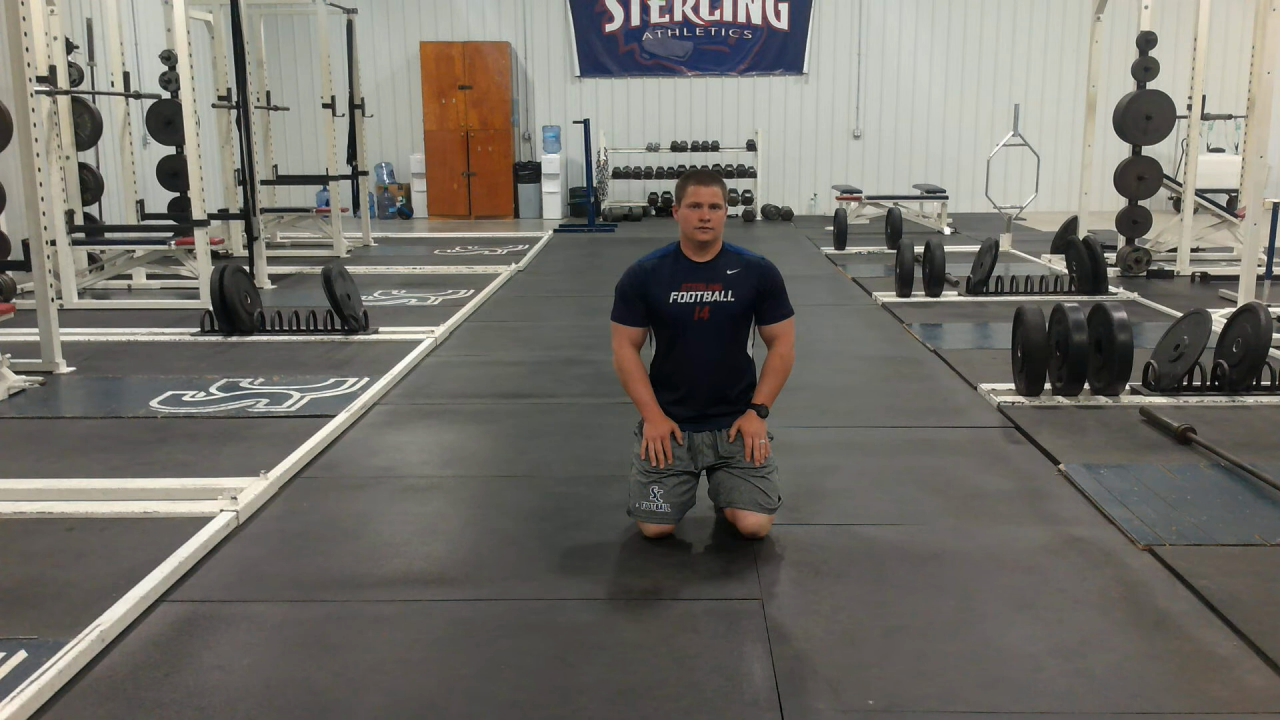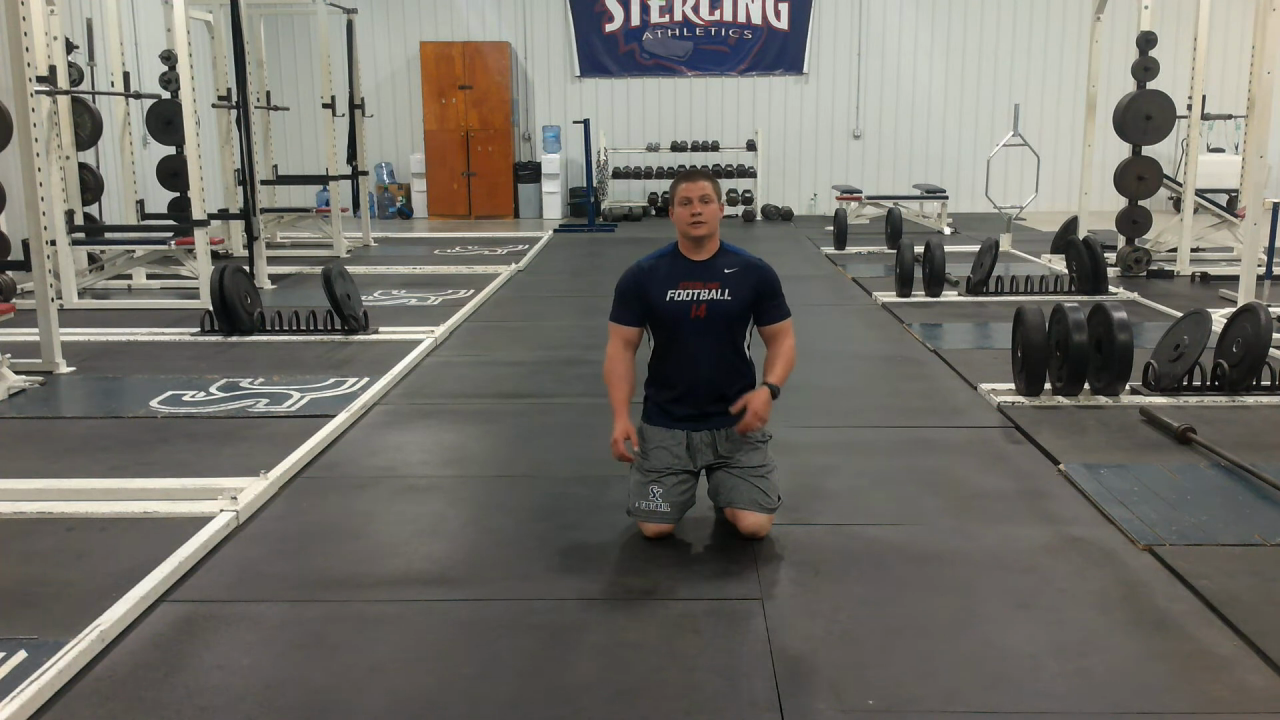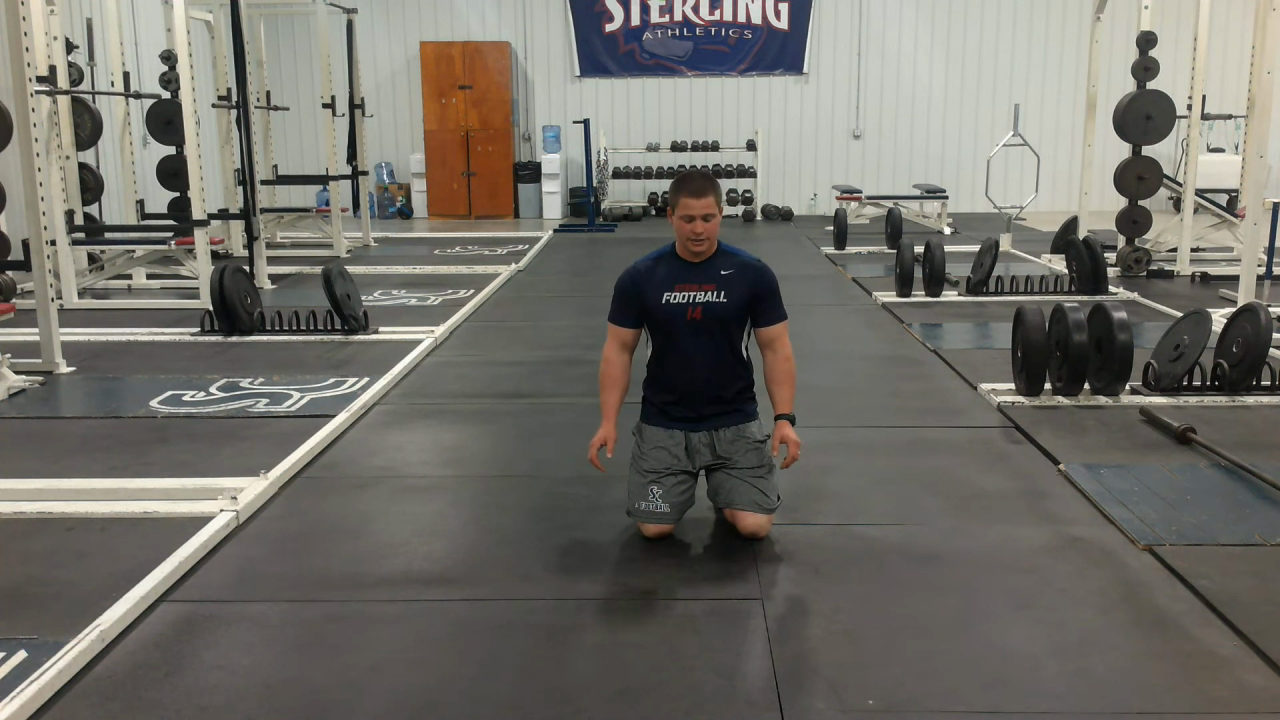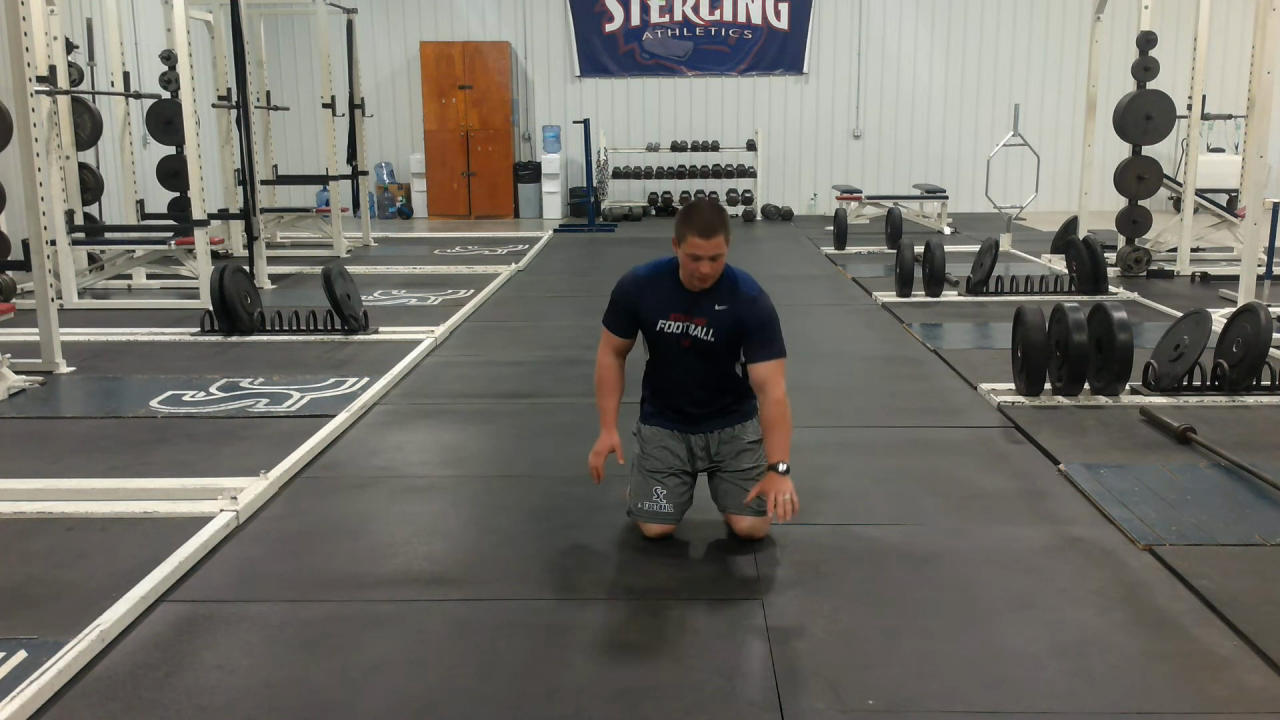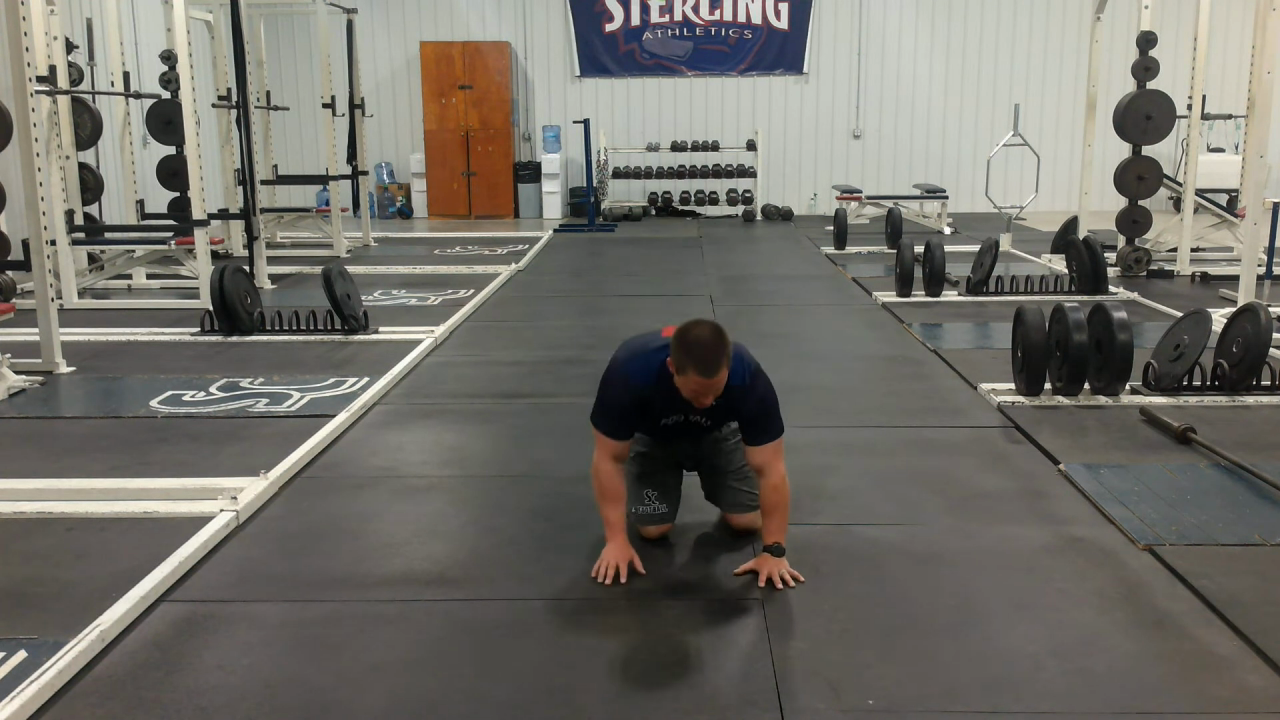
dt=1s
person 1, frame 1
left shoulder: (758, 272)
right shoulder: (643, 275)
left elbow: (781, 346)
right elbow: (625, 348)
left wrist: (757, 411)
right wrist: (652, 415)
left hip: (736, 420)
right hip: (668, 420)
left knee: (754, 525)
right knee: (655, 526)
left ankle: (722, 484)
right ankle: (690, 478)
person 1, frame 2
left shoulder: (755, 273)
right shoulder: (642, 276)
left elbow: (781, 340)
right elbow: (621, 346)
left wrist: (769, 389)
right wrist: (621, 415)
left hip: (735, 420)
right hip: (665, 423)
left knee: (754, 525)
right knee: (655, 527)
left ankle: (720, 485)
right ankle: (688, 479)
person 1, frame 3
left shoulder: (753, 274)
right shoulder: (640, 277)
left elbow: (776, 349)
right elbow: (618, 349)
left wrist: (784, 418)
right wrist: (608, 421)
left hip: (735, 421)
right hip: (664, 423)
left knee: (753, 526)
right knee: (655, 527)
left ankle: (721, 484)
right ankle: (688, 478)
person 1, frame 4
left shoulder: (751, 301)
right shoulder: (638, 287)
left elbow: (771, 389)
right elbow: (612, 354)
left wrist: (778, 469)
right wrist: (608, 428)
left hip: (732, 424)
right hip: (664, 425)
left knee: (751, 527)
right knee: (655, 528)
left ankle: (717, 478)
right ankle: (641, 475)
person 1, frame 5
left shoulder: (748, 379)
right shoulder: (629, 373)
left elbow: (770, 470)
right elbow: (608, 460)
left wrist: (774, 551)
right wrist: (616, 539)
left hip: (718, 432)
right hip: (651, 437)
left knee: (747, 520)
right knee: (653, 528)
